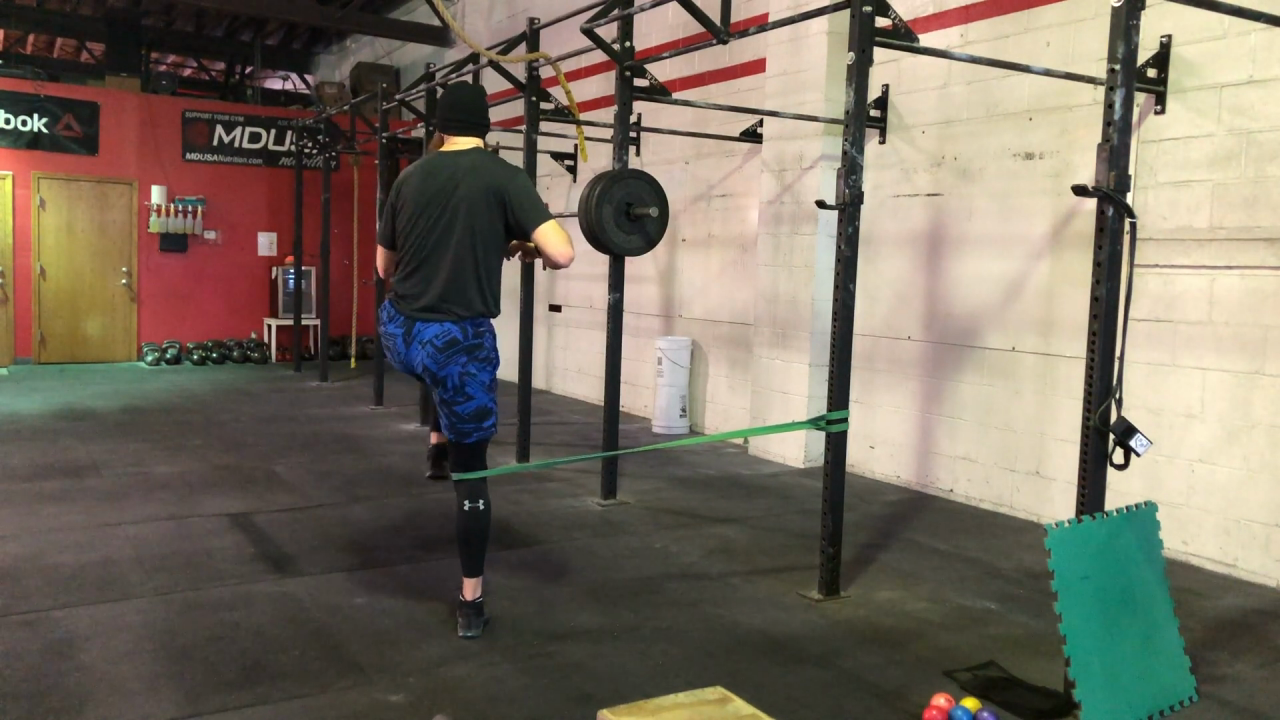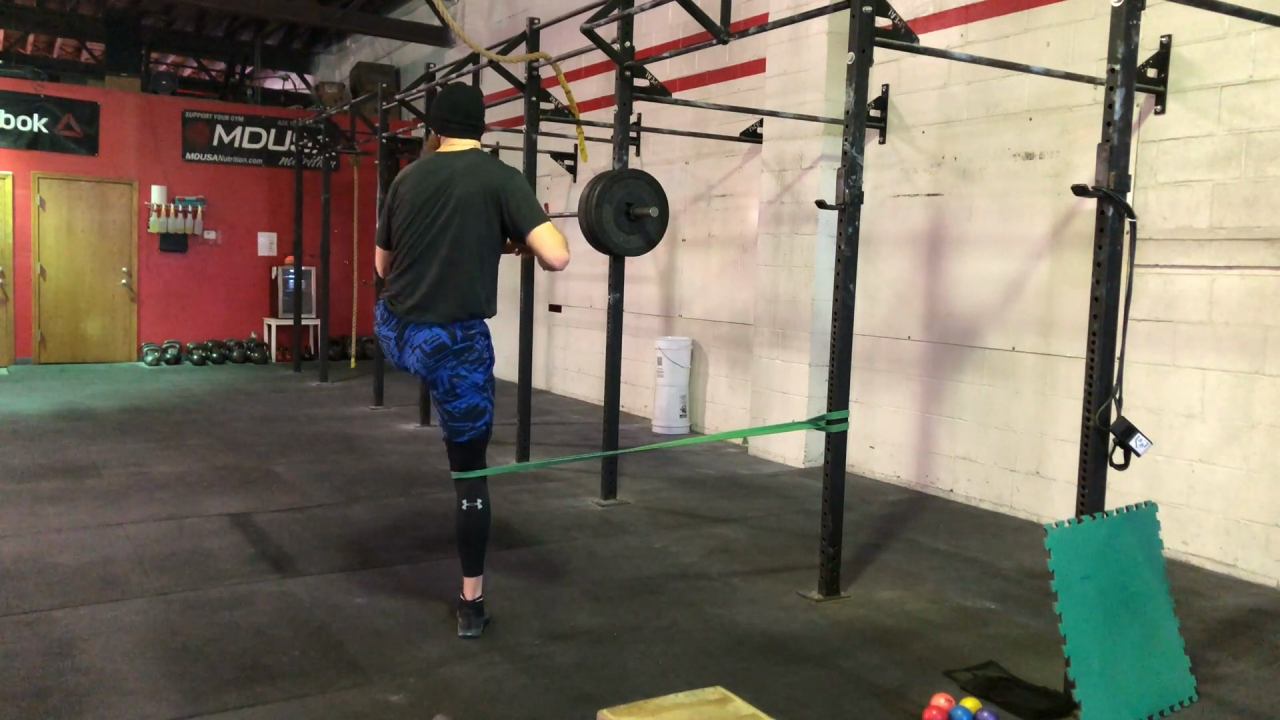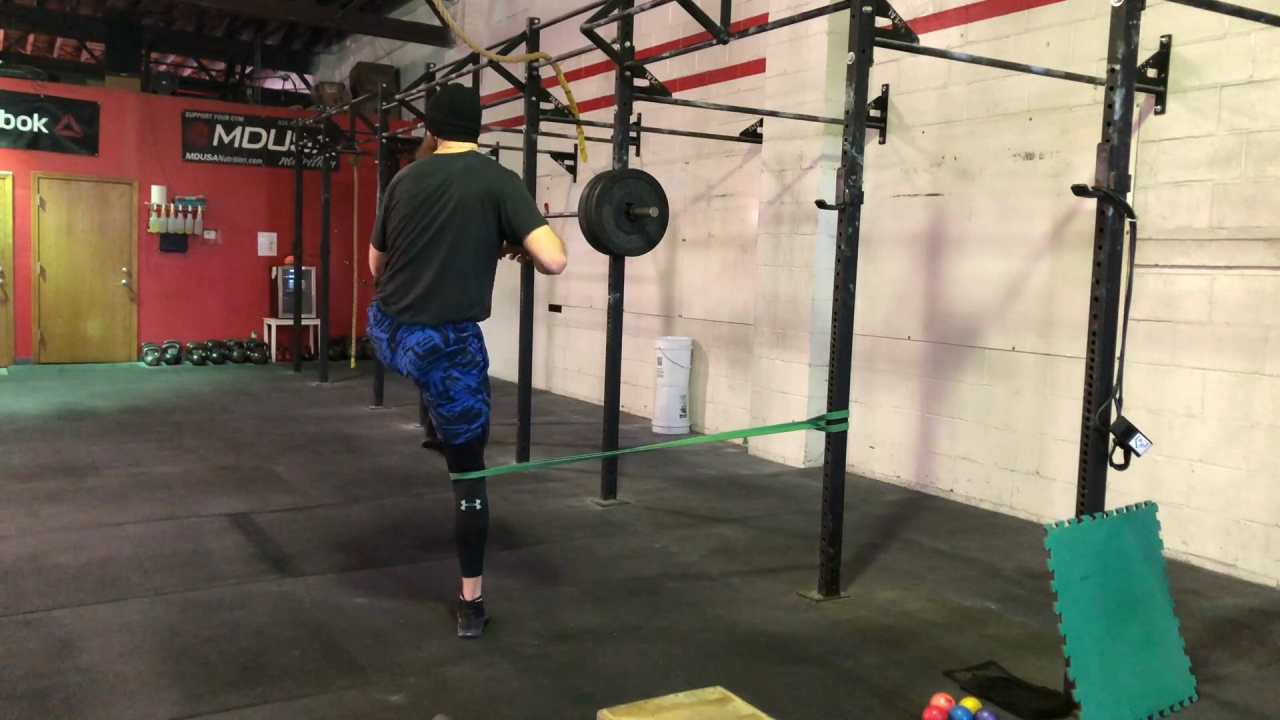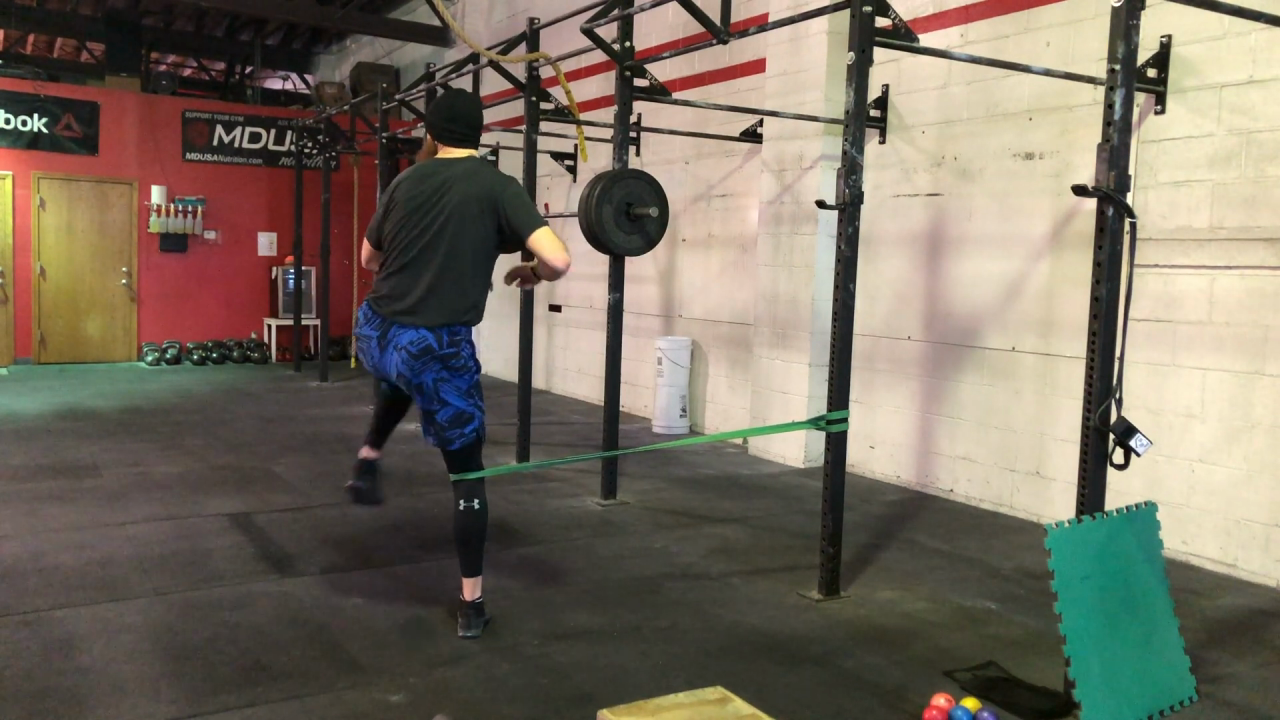
dt=0.2s
person 1, frame 1
left shoulder: (410, 177)
right shoulder: (504, 177)
left elbow: (384, 265)
right elbow: (561, 254)
right wrist: (525, 248)
left hip: (398, 330)
right hip: (457, 339)
right knee: (471, 471)
left ankle: (439, 444)
right ankle: (471, 603)
person 1, frame 2
left shoulder: (407, 178)
right shoulder: (500, 178)
right elbow: (556, 257)
right wrist: (517, 243)
left hip: (393, 330)
right hip: (450, 342)
right knee: (470, 471)
right ankle: (471, 603)
person 1, frame 3
left shoulder: (404, 179)
right shoulder: (499, 182)
right elbow: (554, 260)
right wrist: (517, 248)
left hip: (385, 330)
right hip: (443, 346)
right knee: (468, 472)
left ankle: (440, 424)
right ankle: (471, 604)
person 1, frame 4
left shoulder: (405, 181)
right shoulder: (495, 186)
left elbow: (369, 257)
right elbow: (558, 257)
right wrist: (533, 273)
left hip: (374, 327)
right hip: (435, 347)
right knee: (467, 473)
left ankle: (366, 463)
right ankle: (472, 605)
